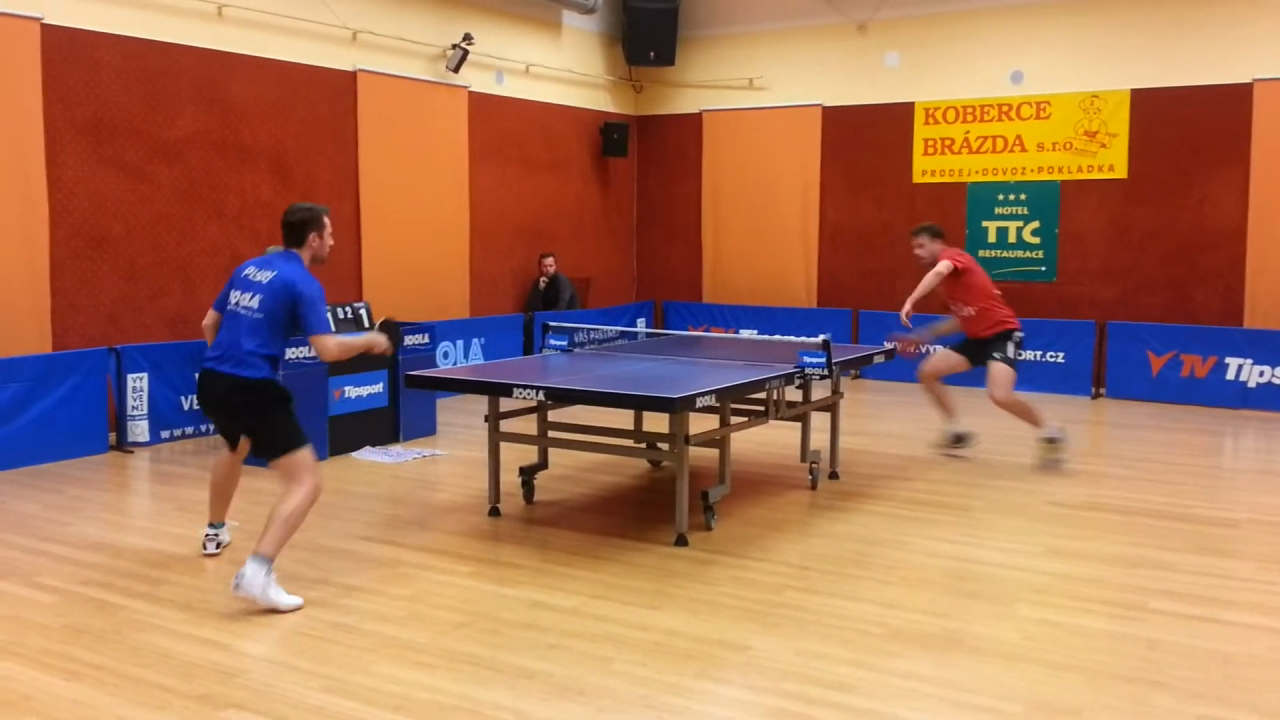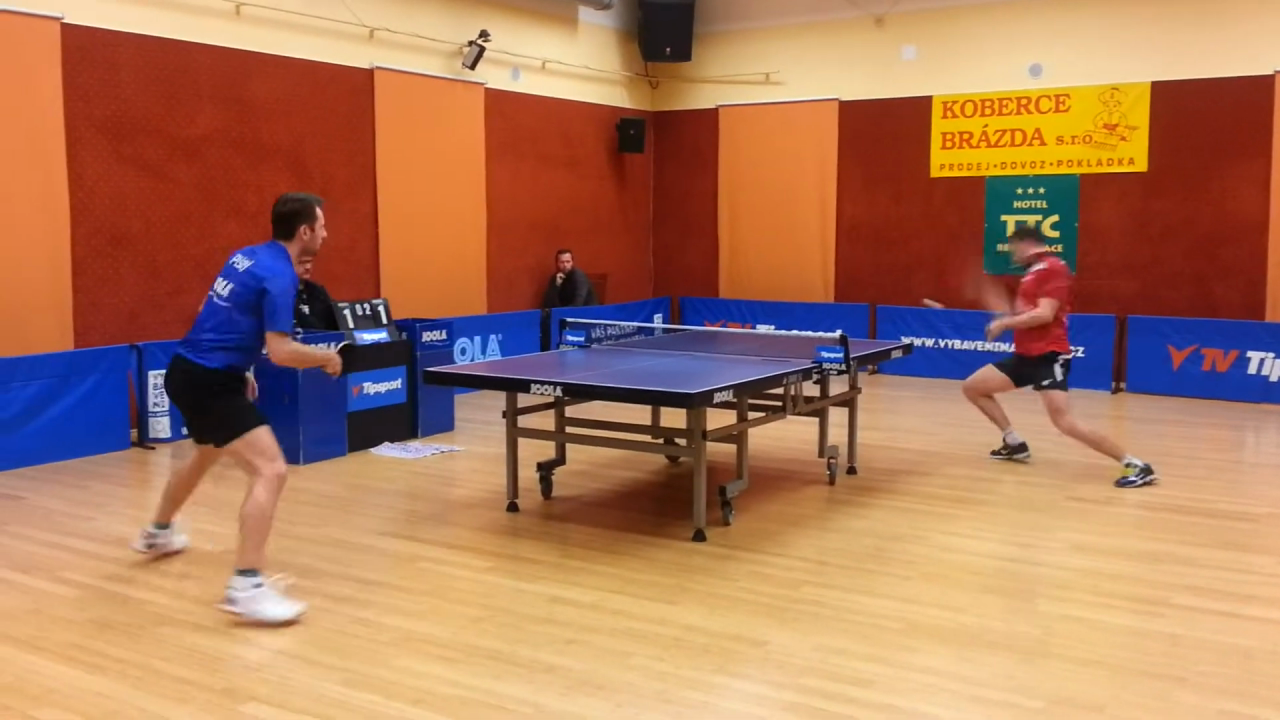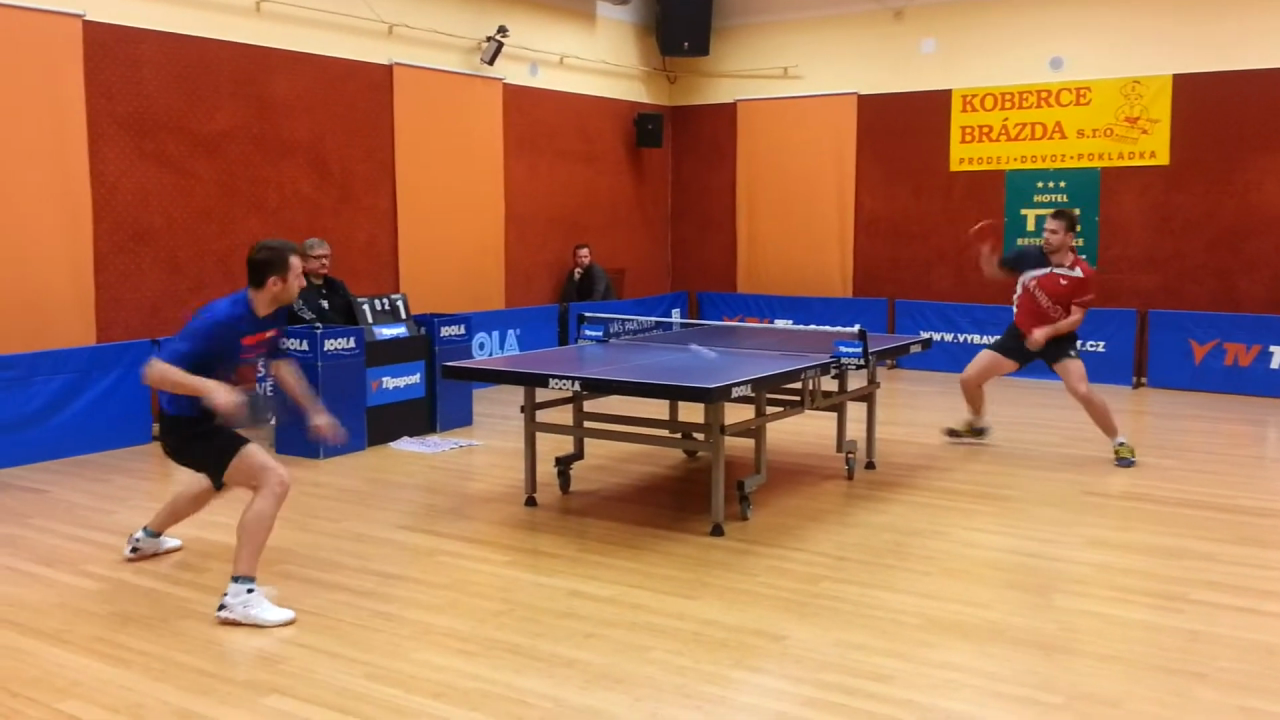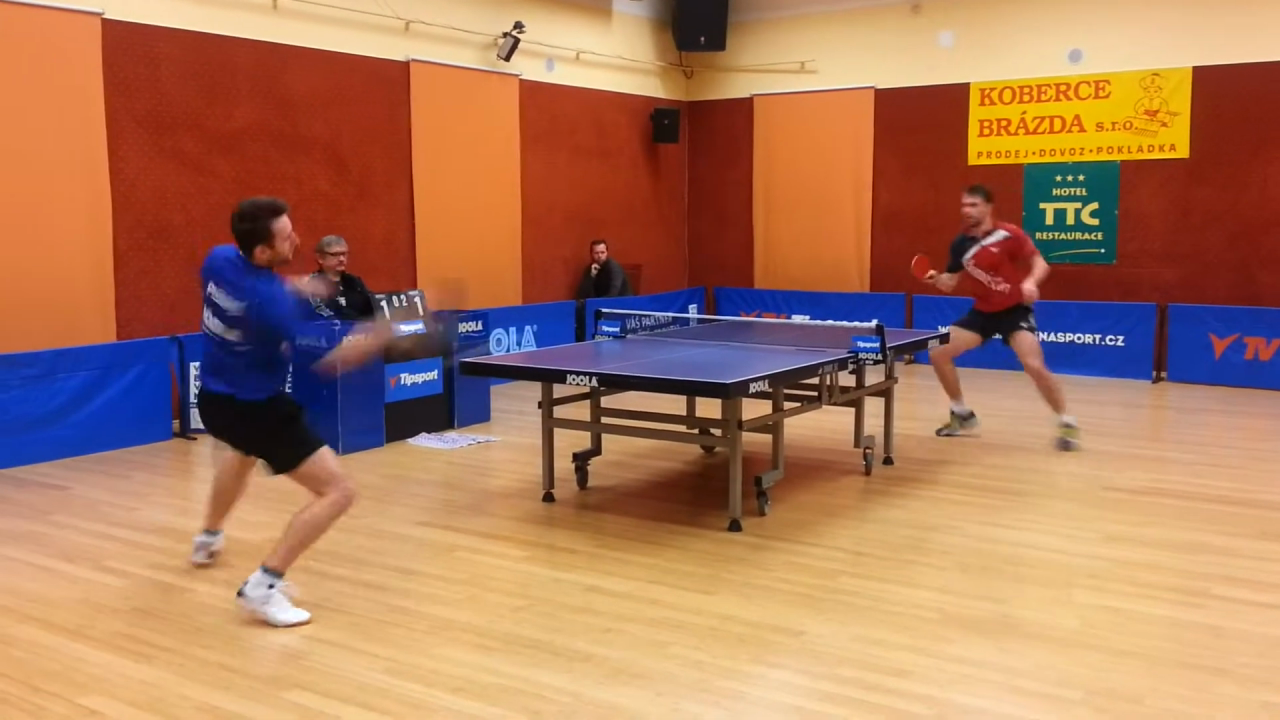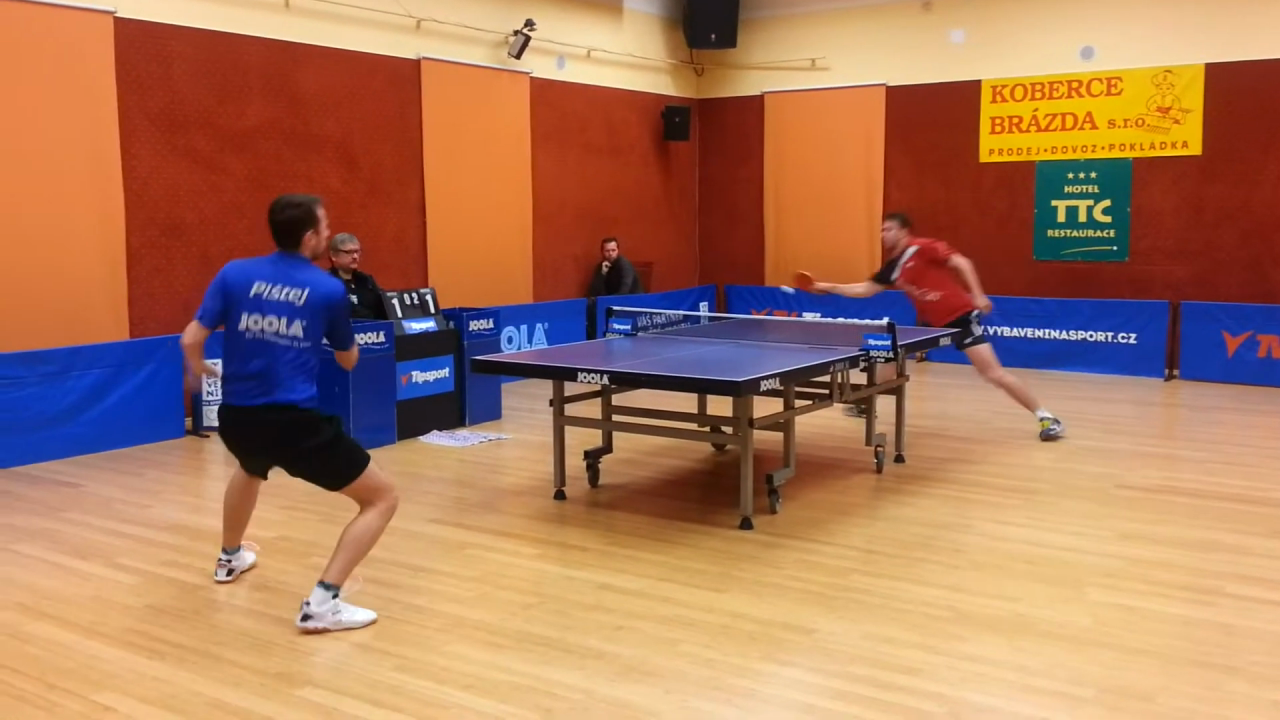
dt=0.3s
person 1, frame 1
left shoulder: (248, 268)
right shoulder: (303, 283)
left elbow: (210, 324)
right elbow: (328, 349)
right wrist: (370, 341)
left hip: (212, 383)
right hip: (251, 390)
left knee: (237, 448)
right knee: (306, 481)
left ankle: (215, 532)
right ankle: (255, 573)
person 1, frame 2
left shoulder: (245, 256)
right shoulder: (279, 275)
right elbow: (280, 351)
right wrist: (326, 357)
left hip: (186, 370)
right hip: (209, 380)
left knee: (207, 454)
right knee: (270, 473)
left ankle: (158, 533)
right ankle: (246, 586)
person 1, frame 3
left shoulder: (275, 313)
right shoulder: (216, 320)
left elbow: (281, 365)
right elbow: (159, 373)
left wrist: (313, 410)
right wrist: (212, 388)
left hip: (219, 420)
right hip: (186, 425)
left knee: (218, 483)
right knee: (274, 482)
left ankle: (146, 538)
right ankle: (239, 595)
person 1, frame 4
left shoulder: (218, 259)
right shoulder: (270, 302)
right elbow: (330, 360)
left wrist: (288, 288)
right wrist: (383, 332)
left hip: (217, 404)
right hip: (253, 410)
left knee: (246, 451)
right knee: (339, 490)
left ankle: (209, 538)
right ankle: (264, 584)
person 1, frame 5
left shoulder: (234, 273)
right shoulder: (329, 290)
left elbow: (192, 339)
right elbow: (347, 360)
left wrist: (196, 370)
left hip: (237, 418)
right hip: (295, 422)
left knee: (250, 470)
right knee: (382, 497)
left ankle: (230, 558)
right ankle: (322, 602)
person 2, frame 1
left shoulder: (953, 256)
right shoulder: (945, 268)
left elbow: (939, 270)
left wrist: (909, 301)
right wrist: (923, 336)
left hip: (1002, 335)
right hip: (978, 337)
left knee: (1000, 395)
right knee: (927, 372)
left ankle: (1048, 433)
right ankle: (955, 431)
person 2, frame 2
left shoulder: (1053, 268)
right shoulder: (1036, 273)
left elbow: (1046, 314)
left wrist: (1004, 323)
left hip: (1048, 356)
right hip: (1026, 356)
left knee: (1064, 422)
right knee: (971, 388)
left ankle: (1135, 466)
right ankle: (1014, 442)
person 2, frame 3
left shoulder: (1082, 274)
right shoulder: (1028, 255)
left elbow: (1077, 317)
right elbow: (995, 273)
left wrist: (1047, 331)
right wrist: (987, 258)
left hip: (1057, 338)
right hip: (1020, 335)
left knee: (1082, 391)
right knee: (969, 378)
left ankle: (1120, 444)
right ankle: (978, 424)
person 2, frame 4
left shoulder: (1009, 235)
right shoulder: (960, 244)
left elbow: (1040, 265)
right elbow: (949, 284)
left wrist: (1031, 283)
right wrist: (937, 278)
left hip: (1015, 309)
right hip: (982, 311)
left knee: (1034, 366)
right knee: (938, 354)
left ankle: (1067, 422)
right ankle: (961, 413)
person 2, frame 5
left shoulder: (923, 249)
right shoulder: (891, 266)
left elbow: (961, 262)
right elbow: (866, 289)
left wrist: (978, 293)
right wrist: (829, 287)
left hip: (961, 317)
right hip: (933, 322)
left knee: (992, 372)
left ankle: (1046, 417)
